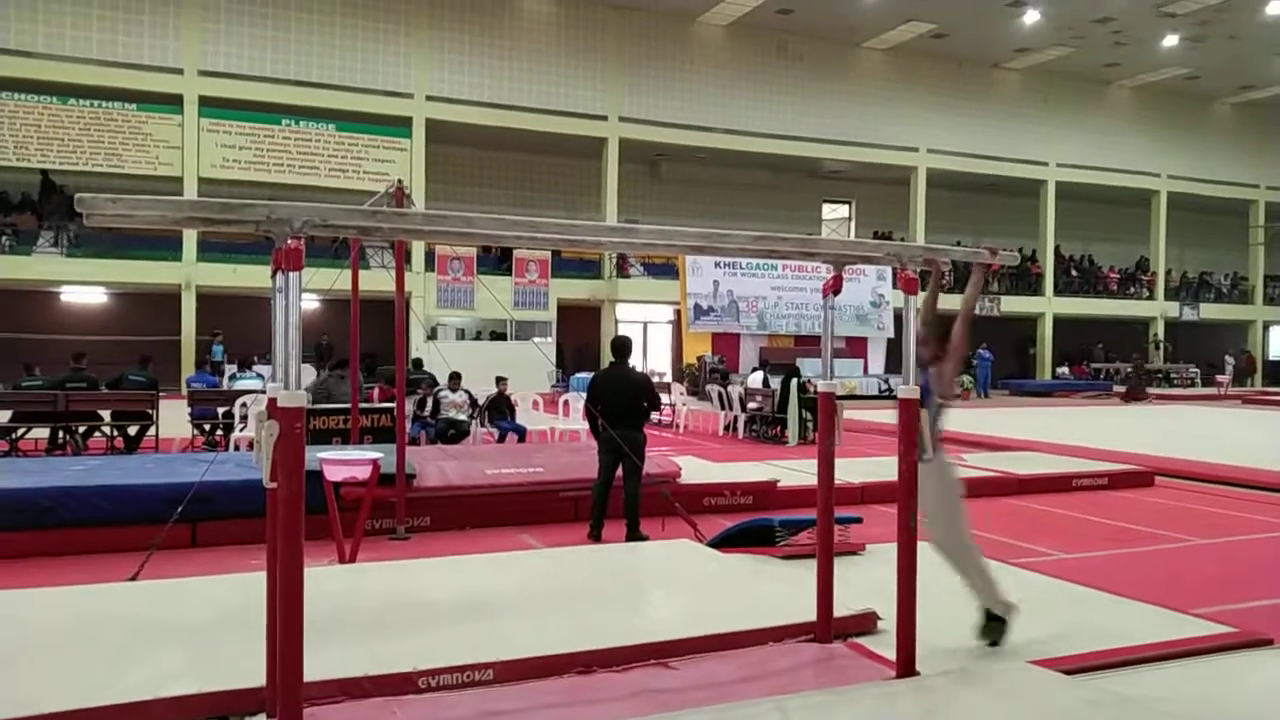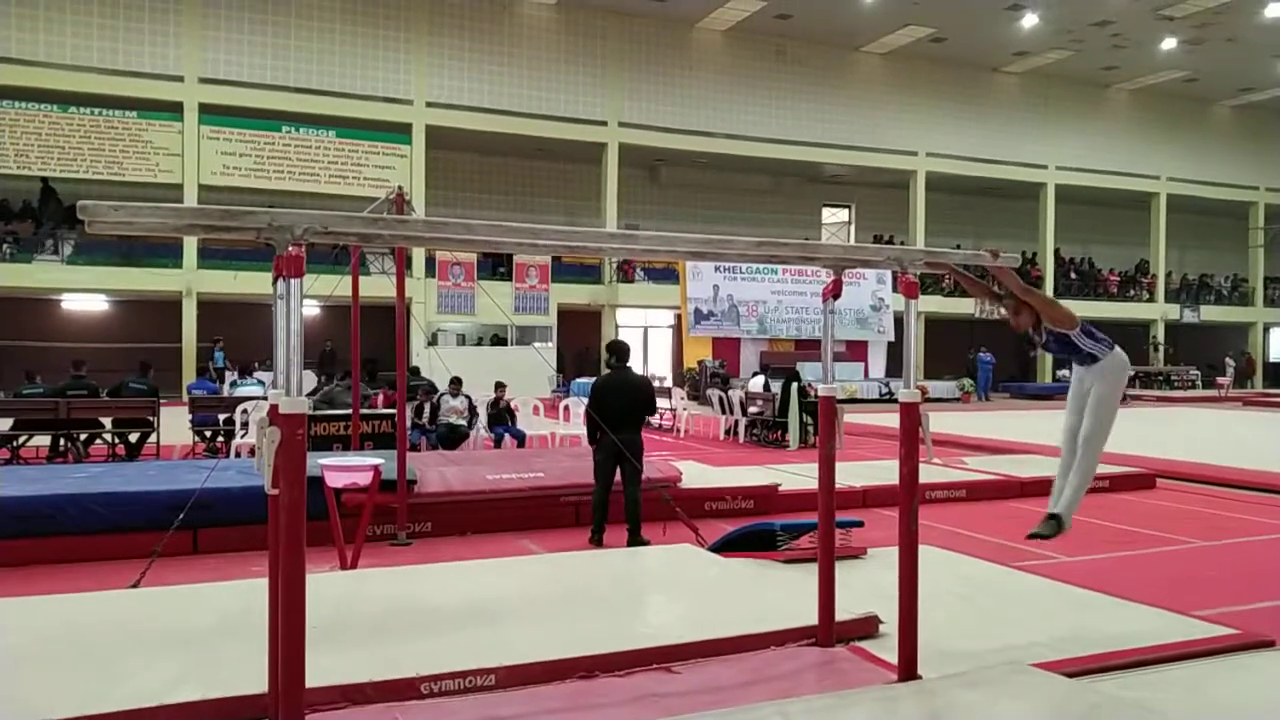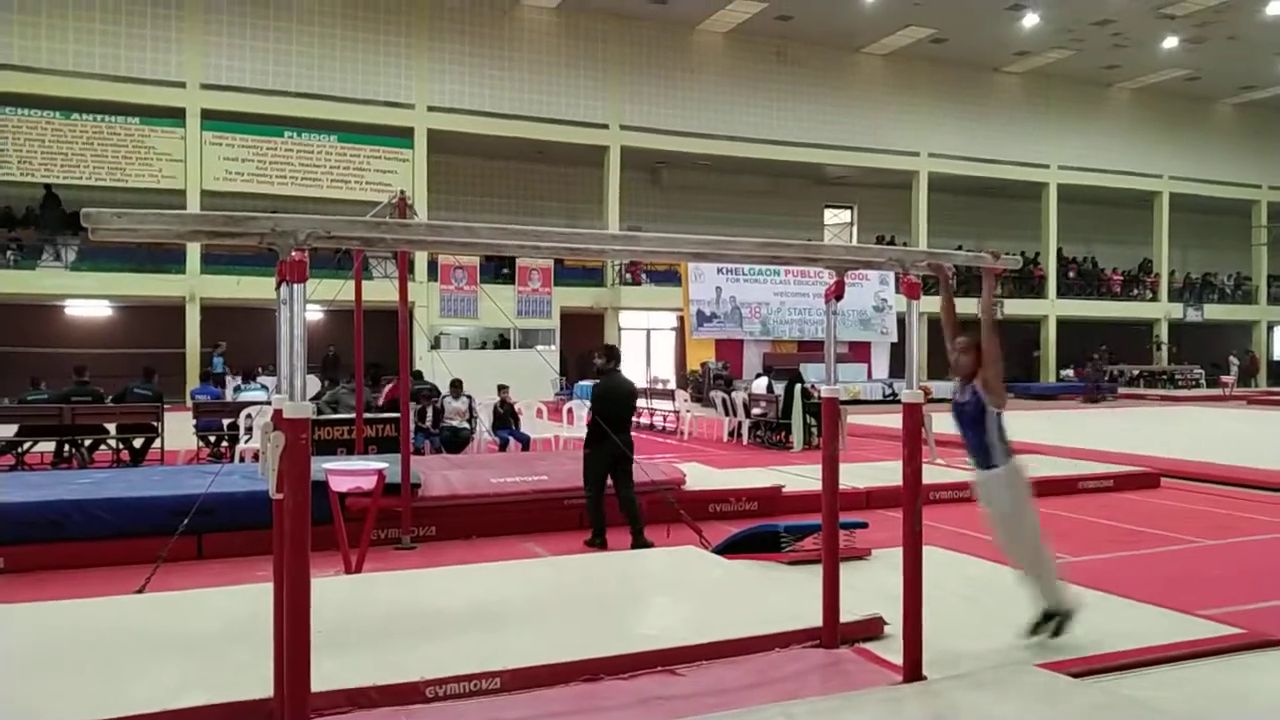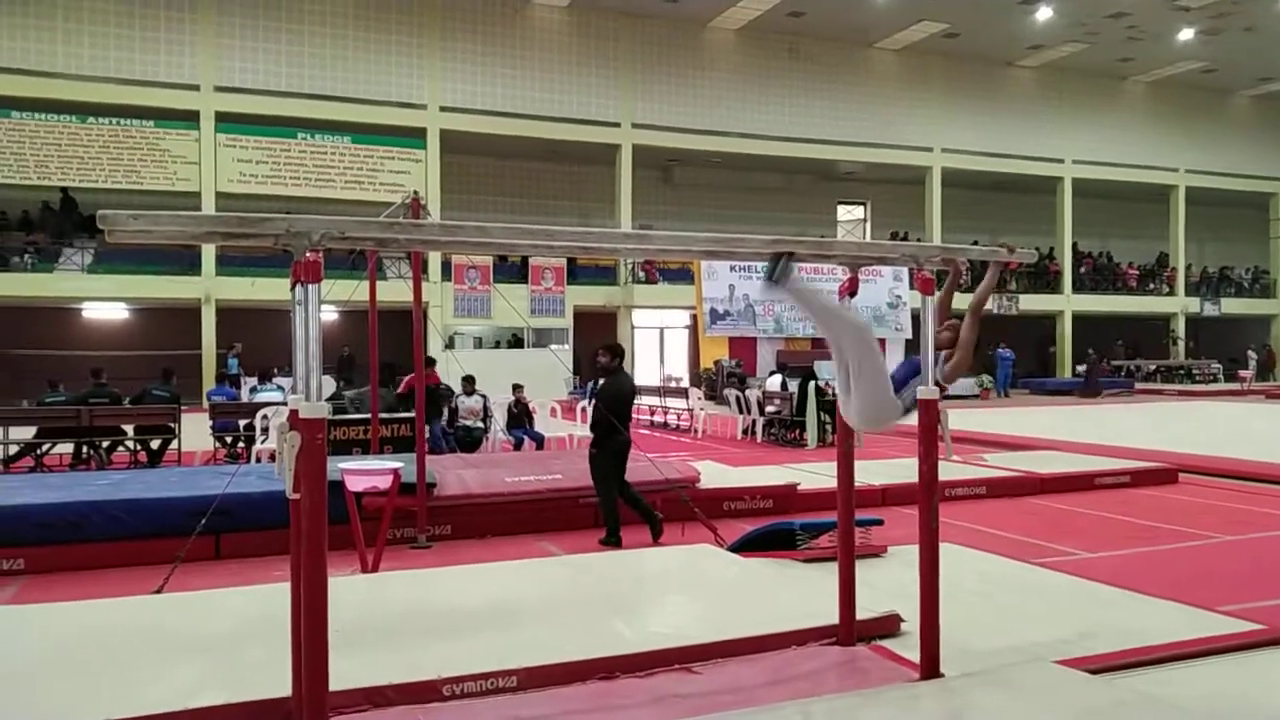
dt=0.5s
person 1, frame 1
left shoulder: (942, 375)
right shoulder: (925, 371)
left elbow: (963, 319)
right elbow: (926, 317)
left wrist: (977, 275)
right wrist: (934, 279)
left hip: (931, 471)
right hip: (918, 469)
left knee: (959, 549)
right knee: (945, 545)
left ankle: (997, 608)
right ankle: (992, 605)
person 1, frame 2
left shoulder: (1054, 316)
right shoulder: (1029, 322)
left elbow: (1023, 289)
right elbow: (985, 293)
left wrist: (996, 266)
right wrist: (950, 270)
left hip: (1108, 366)
right hip: (1083, 371)
left knee: (1088, 443)
right knee: (1070, 444)
left ankle: (1060, 515)
right ankle: (1056, 513)
person 1, frame 3
left shoulder: (989, 385)
right shoulder: (961, 384)
left elbow: (988, 328)
right elbow: (950, 327)
left wrist: (988, 283)
right wrist: (945, 286)
left hip: (1002, 477)
right hip: (983, 479)
left knee: (1028, 550)
right knee: (1013, 549)
left ankle: (1058, 606)
right ankle: (1052, 606)
person 1, frame 4
left shoulder: (954, 361)
right shoulder: (937, 355)
left elbow: (974, 309)
right elbow: (941, 309)
left wrist: (994, 268)
right wrist: (953, 276)
left hip: (883, 411)
right hip: (859, 408)
left knee: (859, 334)
person 2, frame 1
left shoulder: (599, 377)
right shoulder: (639, 378)
left elbow: (590, 409)
right elbow: (656, 405)
left wrist: (598, 434)
left hip: (608, 435)
right hip: (632, 435)
left knee: (602, 481)
right knee: (632, 484)
left ankle: (595, 529)
right ankle: (633, 531)
person 2, frame 2
left shoulder: (602, 382)
right shoulder: (643, 382)
left elbow: (592, 414)
right elbow: (651, 410)
left wrist: (592, 440)
left hip: (607, 440)
right hip: (632, 439)
left knee: (602, 487)
right knee: (632, 488)
left ankle: (597, 534)
right ankle: (634, 535)
person 2, frame 3
left shoulder: (602, 386)
right shoulder: (629, 385)
left elbow: (596, 419)
left wrist: (589, 444)
left hip: (602, 443)
right hip: (623, 441)
left knee: (594, 490)
right knee: (626, 489)
left ankle: (598, 536)
right ankle: (638, 536)
person 2, frame 4
left shoulder: (611, 385)
right shoulder: (626, 381)
left elbow: (604, 419)
left wrist: (595, 444)
left hip: (607, 441)
right hip: (622, 438)
left knee: (606, 489)
right knee: (619, 483)
left ankle: (613, 535)
right ankle: (652, 517)
